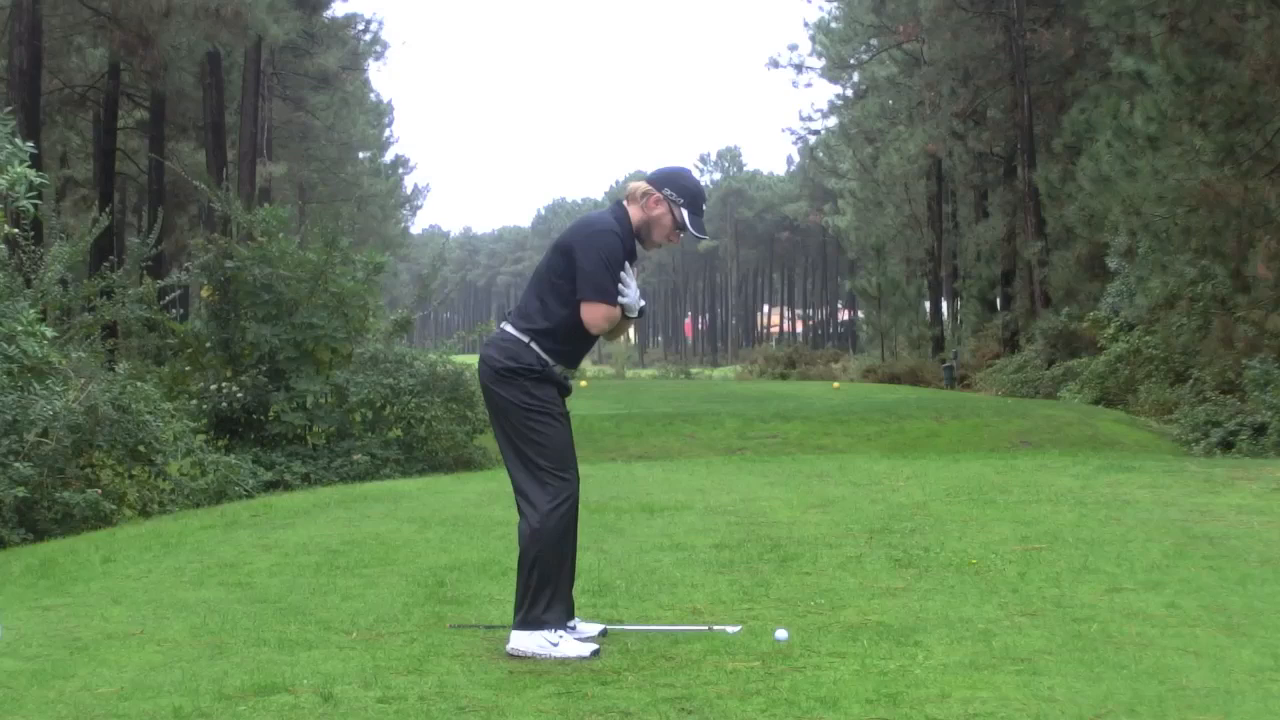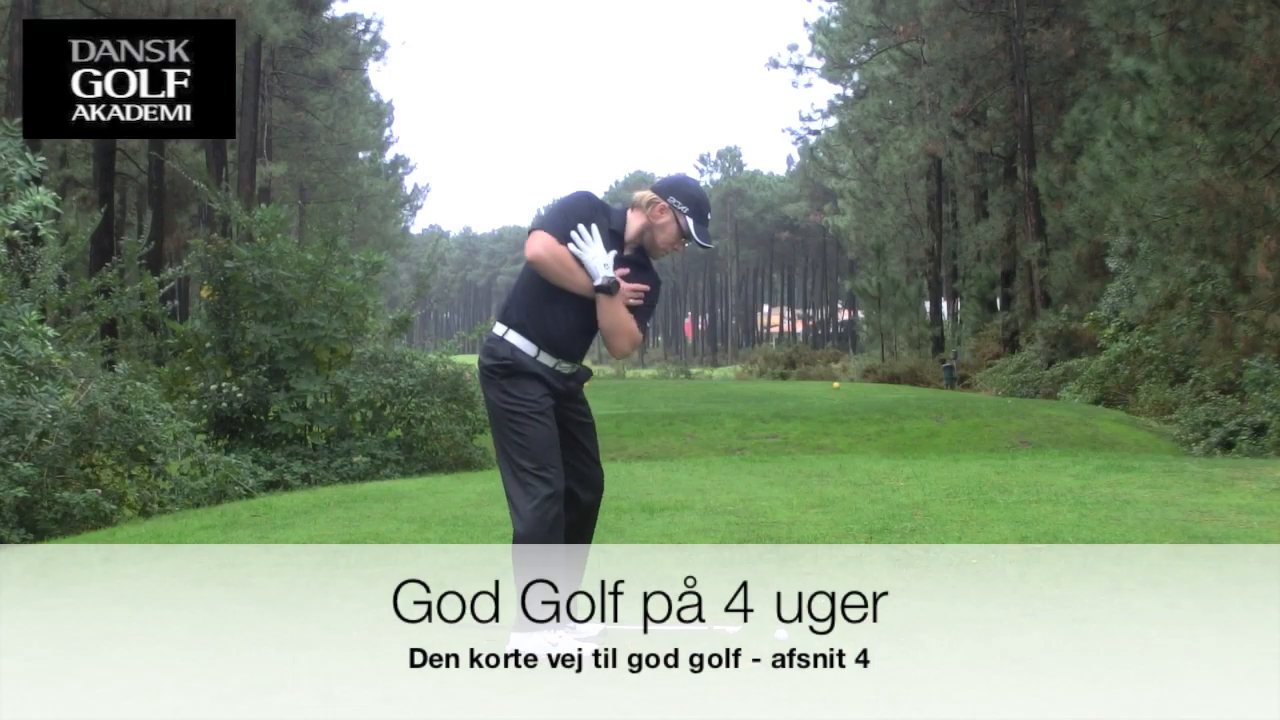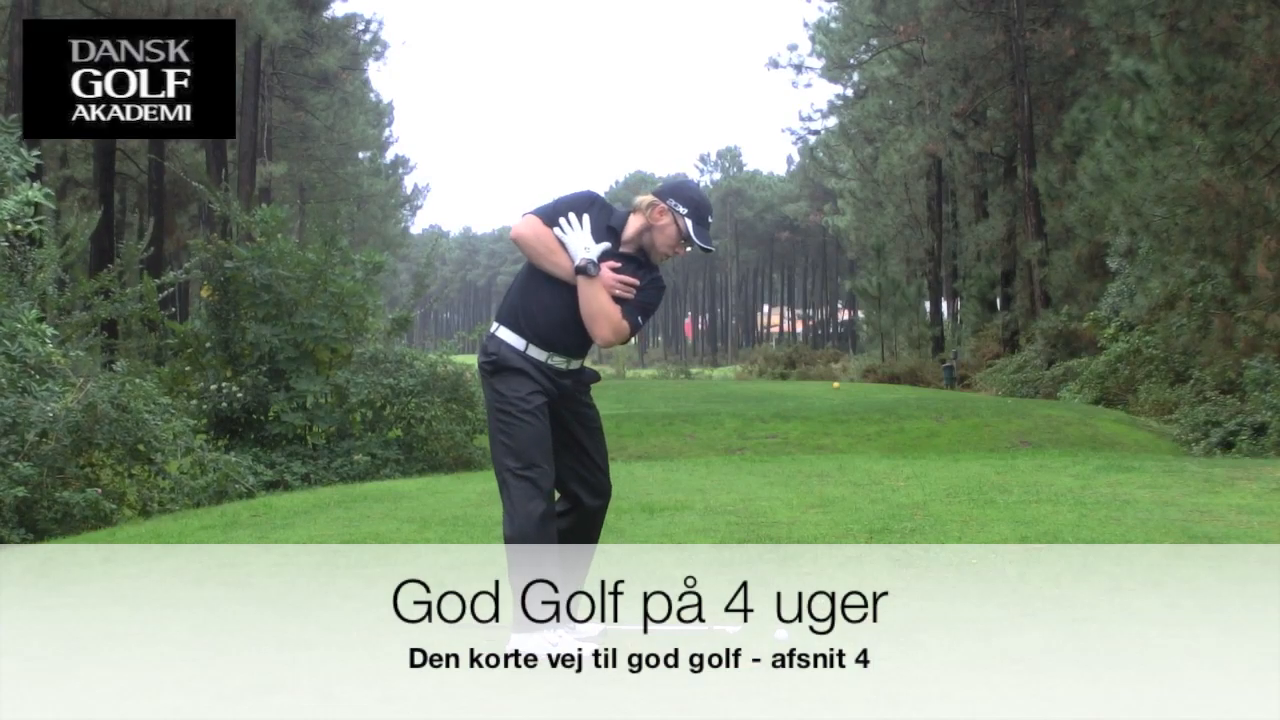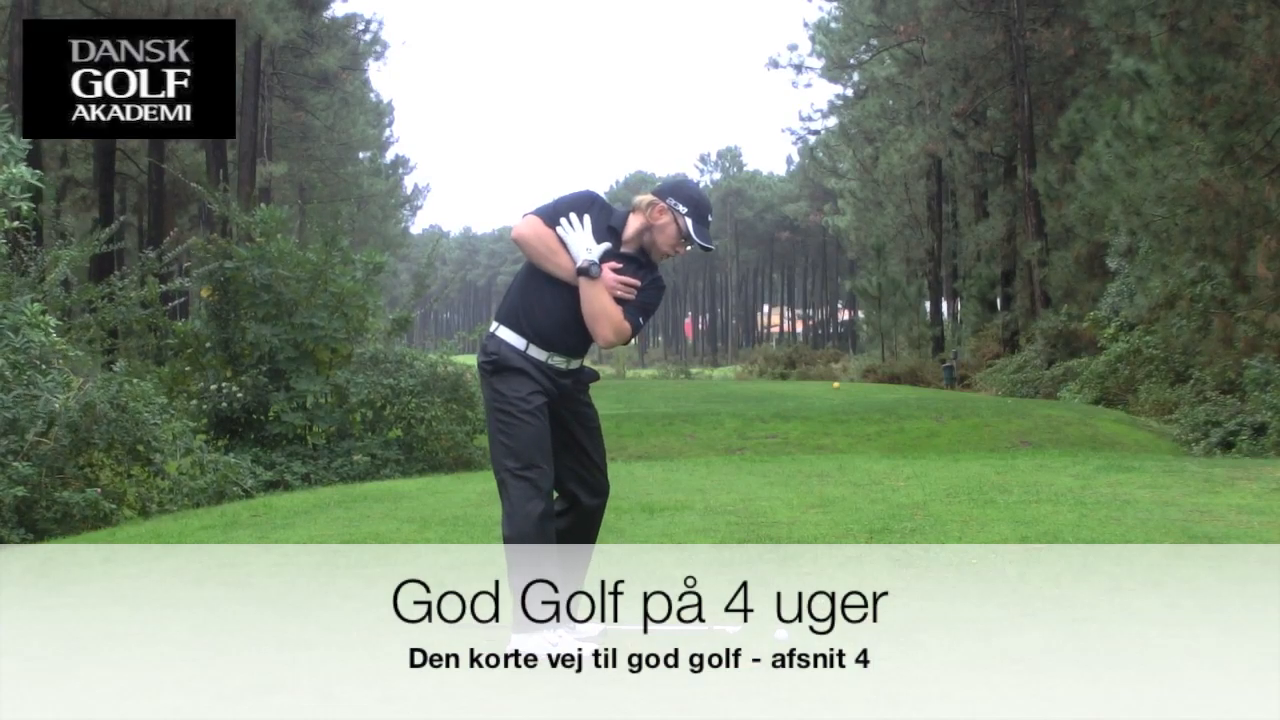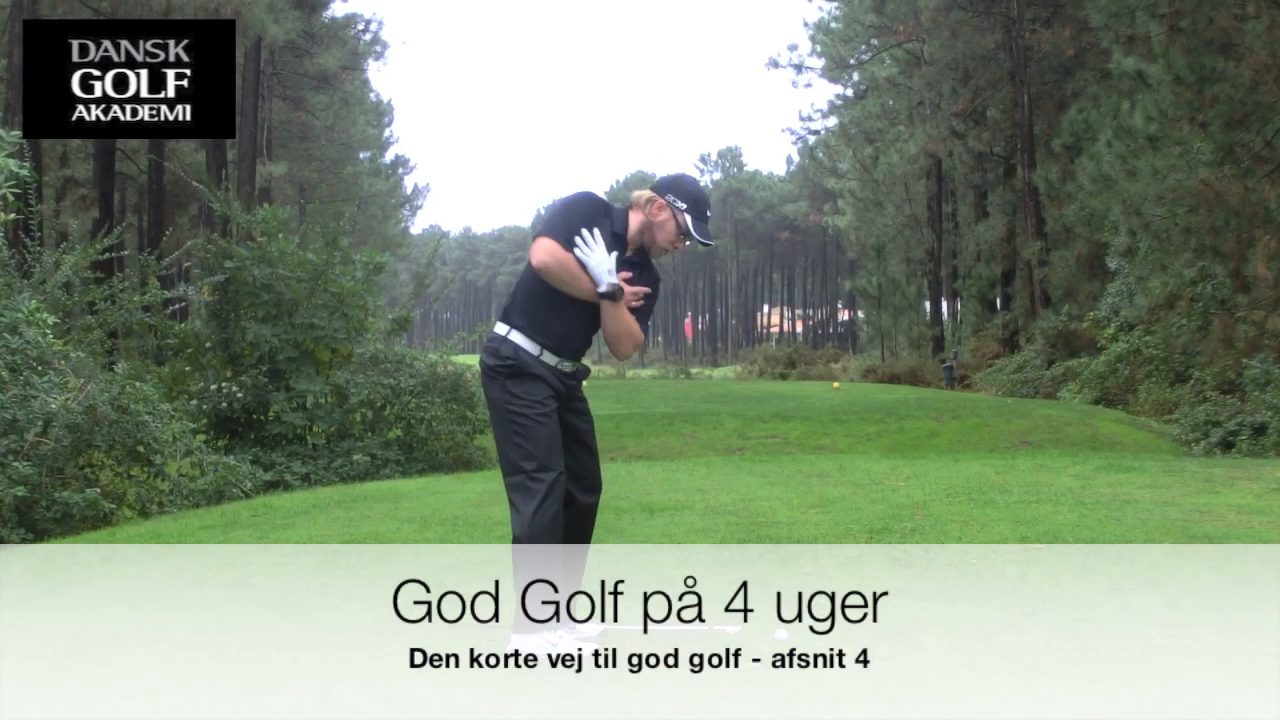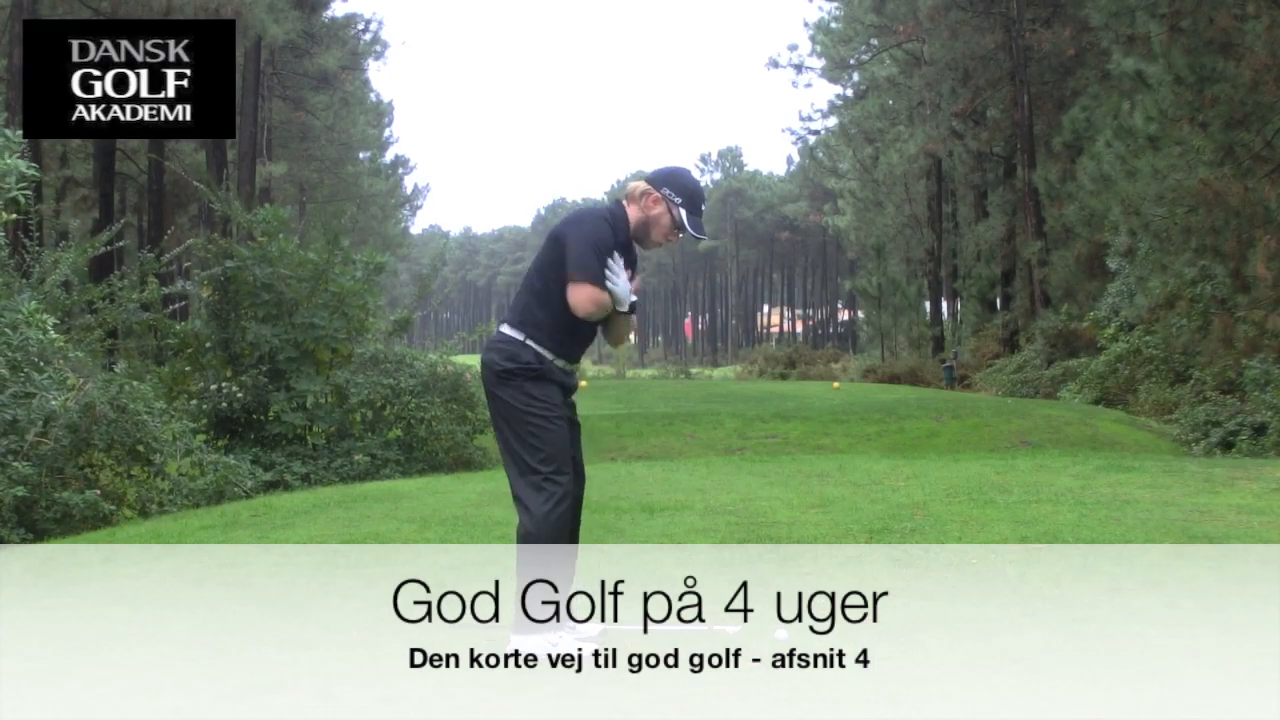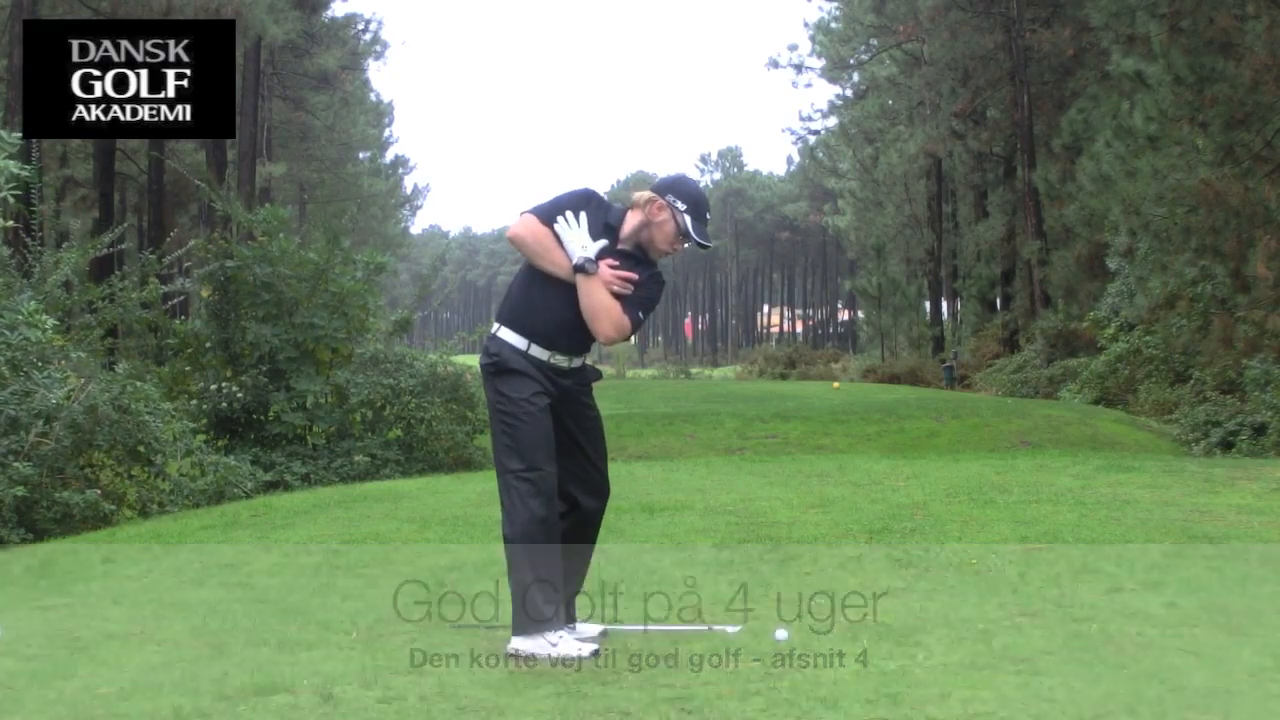
dt=0.7s
person 1, frame 1
left shoulder: (618, 242)
right shoulder: (602, 233)
left elbow: (611, 327)
right elbow: (596, 320)
left wrist: (630, 306)
right wrist: (627, 305)
left hip: (536, 372)
right hip: (518, 368)
left knee: (560, 489)
right knee: (550, 492)
left ankle: (553, 614)
right ankle: (531, 628)
person 1, frame 2
left shoulder: (644, 278)
right shoulder: (584, 209)
left elbow: (622, 346)
right elbow: (538, 251)
left wrist: (605, 283)
right wrist: (598, 285)
left hip: (562, 377)
right hip: (514, 365)
left knee: (584, 490)
right knee: (541, 492)
left ankle: (557, 611)
right ankle: (532, 629)
person 1, frame 3
left shoulder: (648, 282)
right shoulder: (588, 209)
left elbow: (606, 333)
right elbow: (523, 230)
left wrist: (586, 265)
right wrist: (585, 273)
left hip: (566, 375)
right hip: (514, 363)
left knee: (591, 490)
right knee: (531, 489)
left ankle: (561, 606)
right ankle: (531, 627)
person 1, frame 4
left shoulder: (648, 281)
right shoulder: (588, 208)
left elbow: (608, 334)
right elbow: (524, 232)
left wrist: (588, 265)
right wrist: (586, 276)
left hip: (566, 376)
right hip: (513, 362)
left knee: (589, 490)
right knee: (530, 488)
left ankle: (561, 605)
right ankle: (530, 625)
person 1, frame 5
left shoulder: (645, 276)
right shoulder: (587, 210)
left elbow: (625, 348)
right elbow: (542, 258)
left wrist: (609, 292)
right wrist: (602, 287)
left hip: (560, 374)
right hip: (516, 364)
left knee: (581, 490)
right knee: (540, 489)
left ankle: (560, 608)
right ankle: (532, 626)
person 1, frame 6
left shoulder: (623, 247)
right shoulder: (596, 224)
left elbow: (617, 337)
right elbow: (581, 300)
left wrist: (621, 301)
right wrist: (620, 299)
left hip: (542, 370)
right hip: (521, 366)
left knee: (564, 488)
right knee: (546, 490)
right ankle: (531, 626)
person 1, frame 7
left shoulder: (646, 278)
right shoulder: (584, 209)
left elbow: (609, 330)
right elbow: (520, 231)
left wrist: (585, 260)
right wrist: (584, 272)
left hip: (570, 375)
right hip: (516, 363)
left knee: (588, 493)
right knee: (533, 489)
left ankle: (557, 613)
right ankle: (534, 625)
